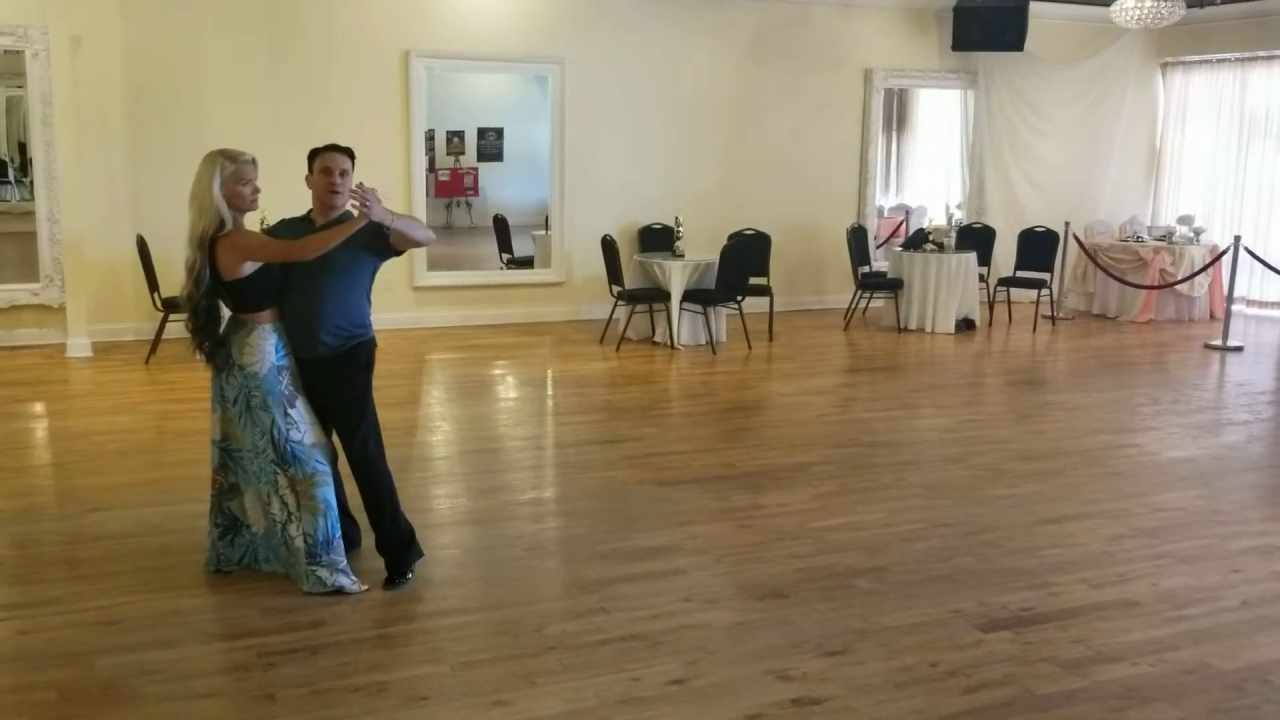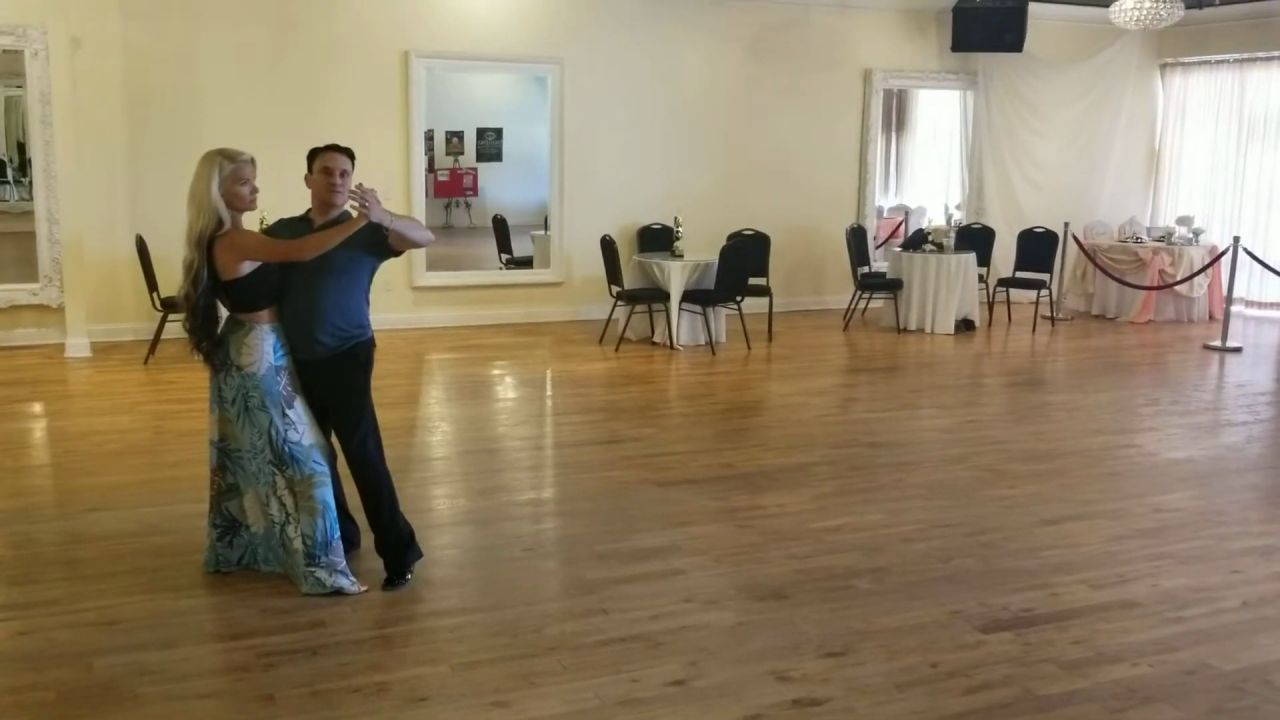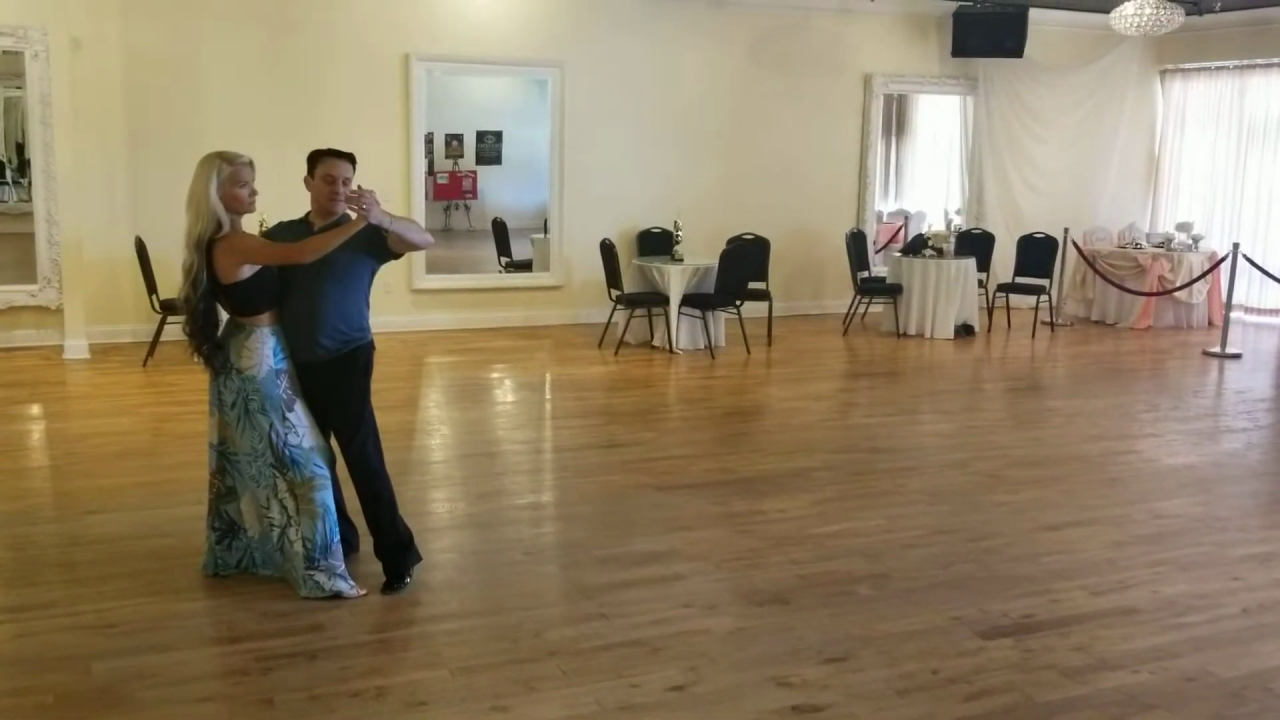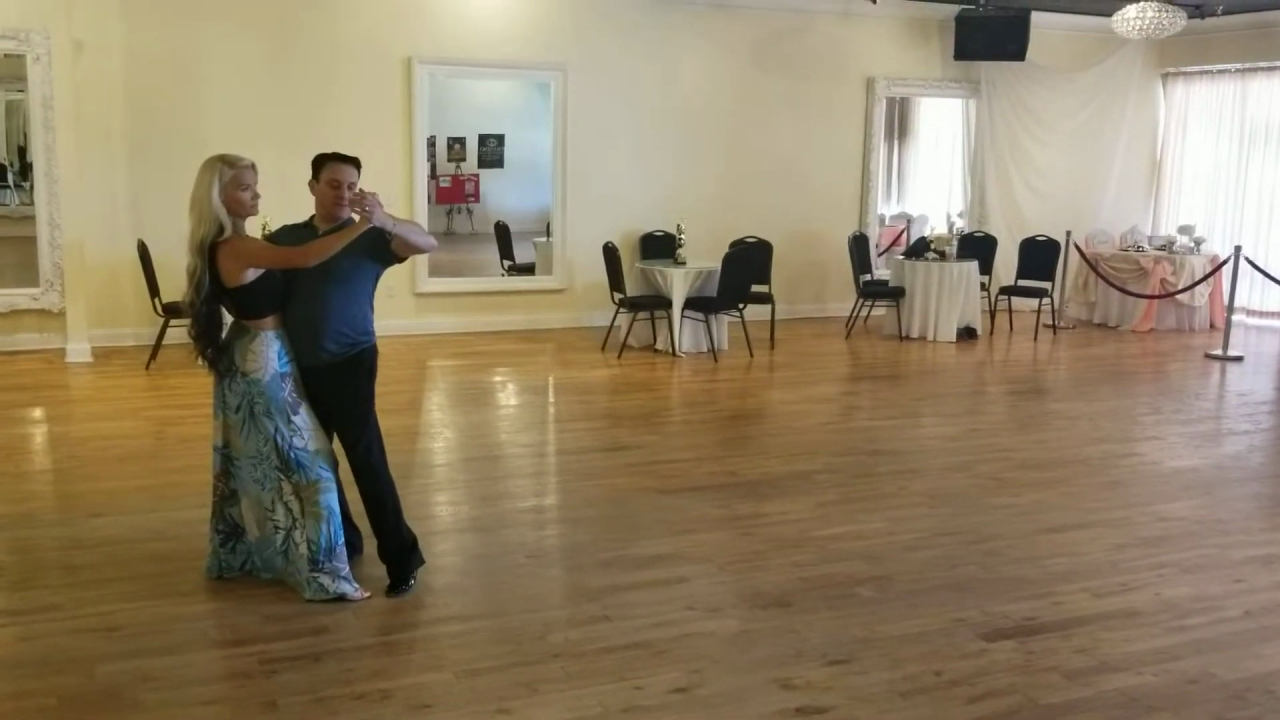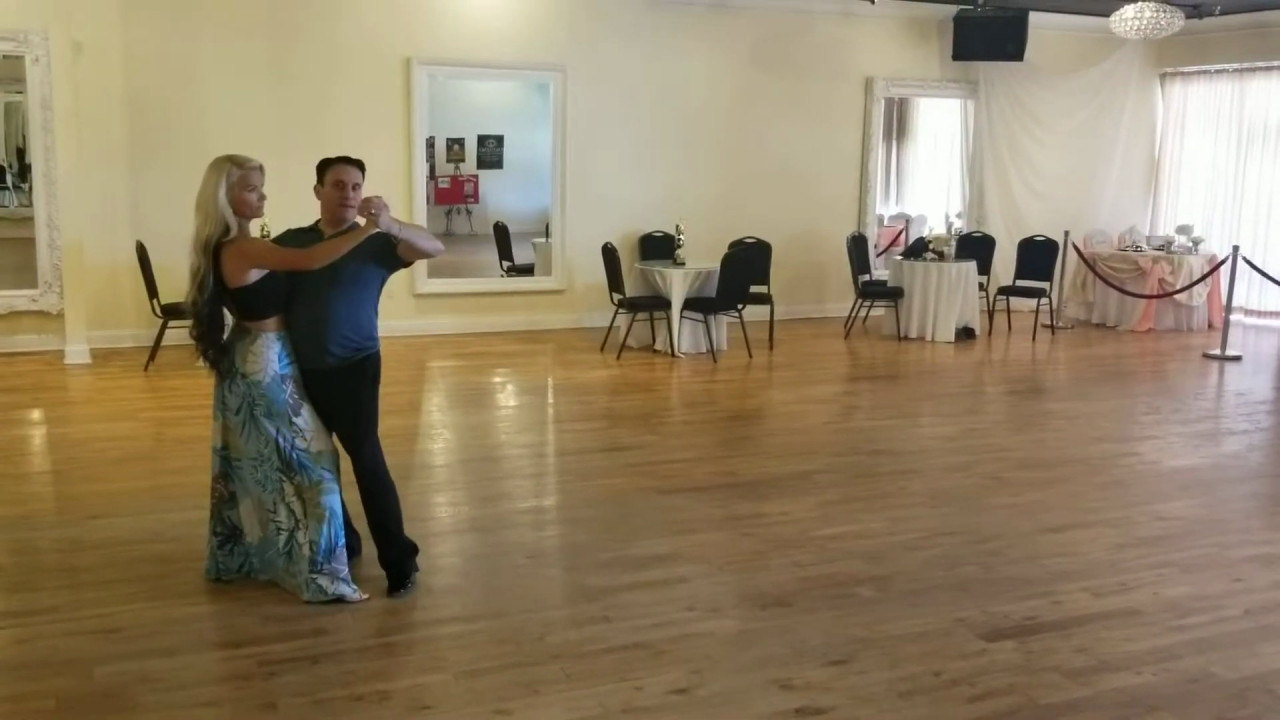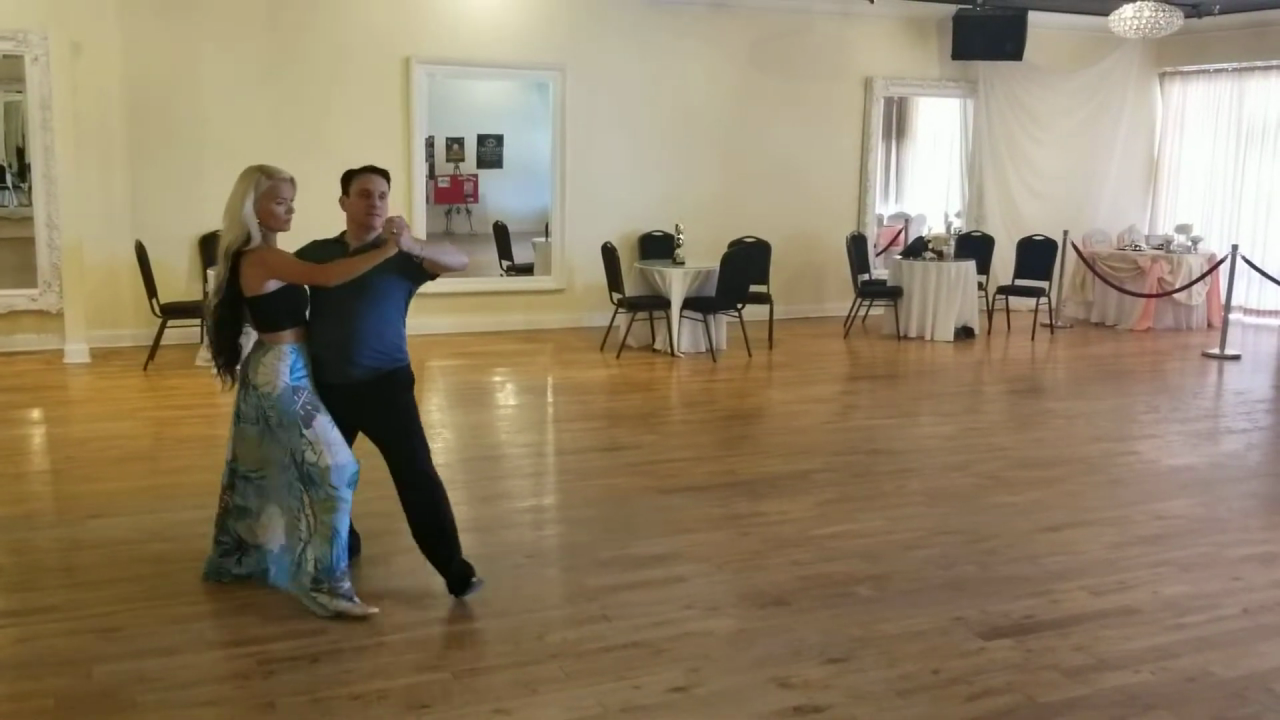
dt=0.5s
person 1, frame 1
left shoulder: (223, 241)
right shoulder: (236, 242)
right elbow: (302, 252)
right wrist: (361, 220)
left hip: (246, 353)
right hip: (260, 355)
left knee: (250, 457)
right knee: (300, 457)
left ankle: (237, 549)
right ankle: (320, 566)
person 1, frame 2
left shoulder: (221, 240)
right shoulder: (235, 241)
right elbow: (299, 252)
right wrist: (360, 220)
left hip: (243, 353)
right hip: (258, 356)
left knee: (249, 458)
right knee: (298, 459)
left ankle: (236, 549)
right ankle: (318, 566)
person 1, frame 3
left shoulder: (220, 243)
right shoulder: (235, 245)
right elbow: (300, 255)
right wrist: (359, 222)
left hip: (243, 356)
right hip: (258, 359)
left knee: (248, 462)
right knee: (299, 462)
left ankle: (235, 553)
right ankle: (318, 571)
person 1, frame 4
left shoulder: (222, 247)
right shoulder: (238, 248)
right elbow: (304, 258)
right wrist: (361, 225)
left hip: (245, 359)
right hip: (264, 362)
left knee: (251, 464)
right knee: (307, 464)
left ankle: (237, 556)
right ankle: (322, 572)
person 1, frame 5
left shoulder: (226, 247)
right shoulder: (243, 249)
right elbow: (310, 260)
right wrist: (368, 229)
left hip: (245, 361)
right hip: (265, 363)
left knee: (250, 466)
right knee: (310, 464)
left ankle: (237, 558)
right ankle: (320, 574)
person 1, frame 6
left shoulder: (259, 258)
right shoulder: (263, 258)
right elbow: (327, 277)
right wrist: (388, 250)
left hip: (273, 372)
right hip: (282, 376)
left knee: (259, 477)
right knee: (334, 472)
left ankle: (237, 560)
right ankle: (330, 587)
person 2, frame 1
left shoulder: (366, 232)
right shoulder: (283, 232)
left elbow: (425, 236)
left wrist: (383, 216)
left hip: (347, 359)
right hip: (297, 361)
left knee: (365, 456)
left ankle: (399, 551)
right ankle: (339, 535)
person 2, frame 2
left shoulder: (364, 232)
right shoulder: (281, 231)
left elbow: (424, 237)
left wrist: (382, 217)
left hip: (345, 359)
right hip: (296, 362)
left knee: (364, 457)
left ankle: (399, 552)
right ankle: (338, 535)
person 2, frame 3
left shoulder: (364, 235)
right shoulder: (281, 234)
left elbow: (423, 240)
left wrist: (381, 218)
left hip: (346, 362)
right hip: (295, 364)
left knee: (364, 460)
left ankle: (398, 556)
right ankle: (338, 539)
person 2, frame 4
left shoulder: (368, 239)
right shoulder: (284, 238)
left elbow: (427, 243)
left wrist: (383, 219)
left hip: (349, 365)
right hip: (299, 368)
left knee: (367, 459)
left ankle: (402, 557)
right ankle: (340, 541)
person 2, frame 5
left shoulder: (374, 244)
right shoulder: (290, 242)
left elbow: (433, 247)
left wrist: (389, 224)
left hip: (353, 370)
right hip: (300, 373)
left knee: (367, 462)
left ankle: (398, 560)
person 2, frame 6
left shoulder: (402, 257)
right shoulder: (315, 254)
left elbow: (460, 261)
left wrist: (415, 245)
left hip: (386, 383)
right hip: (327, 385)
left knee: (416, 471)
left ankle: (454, 567)
